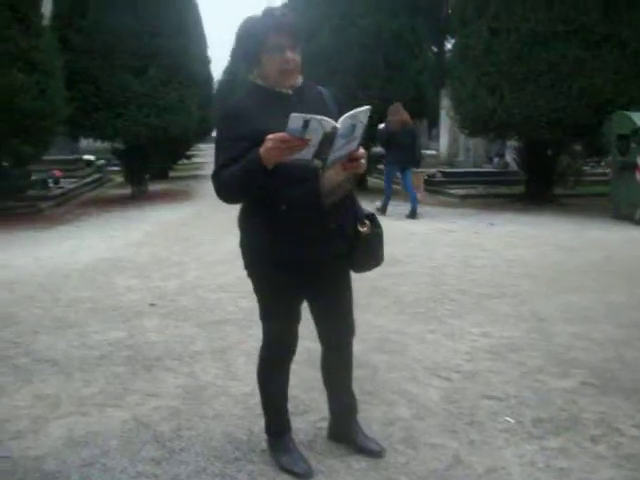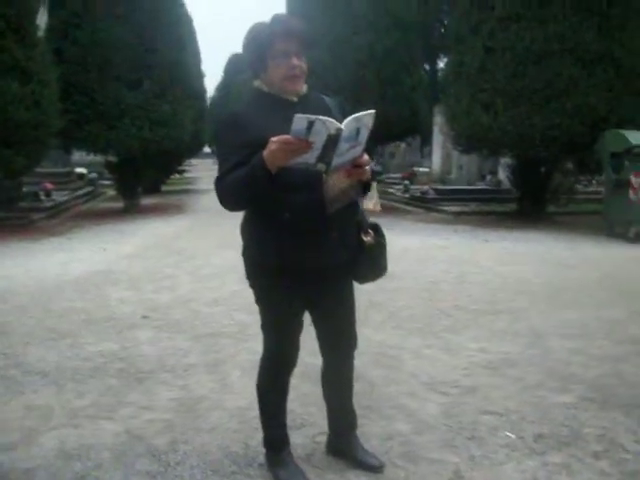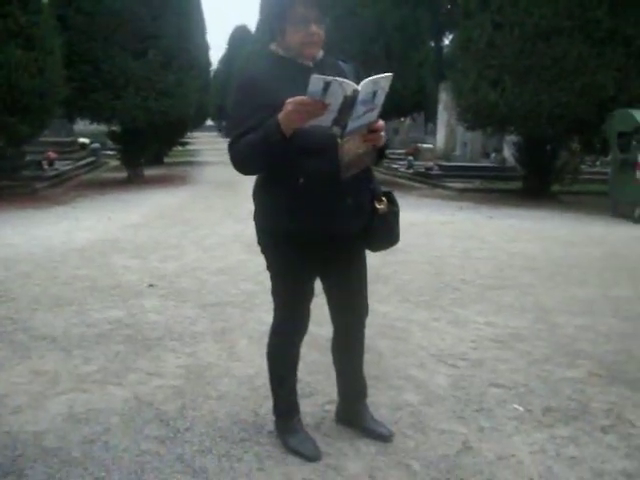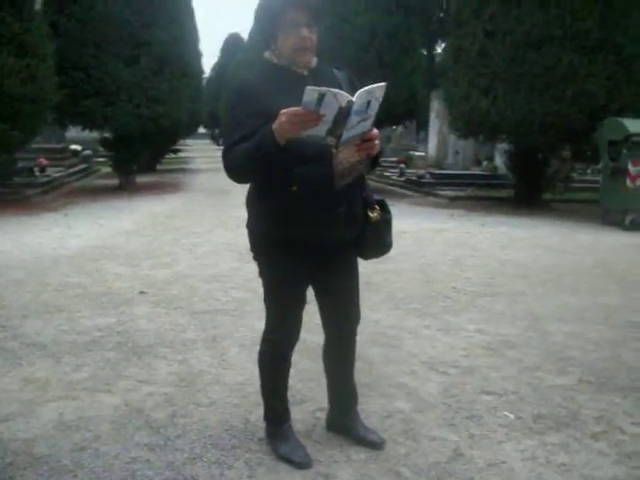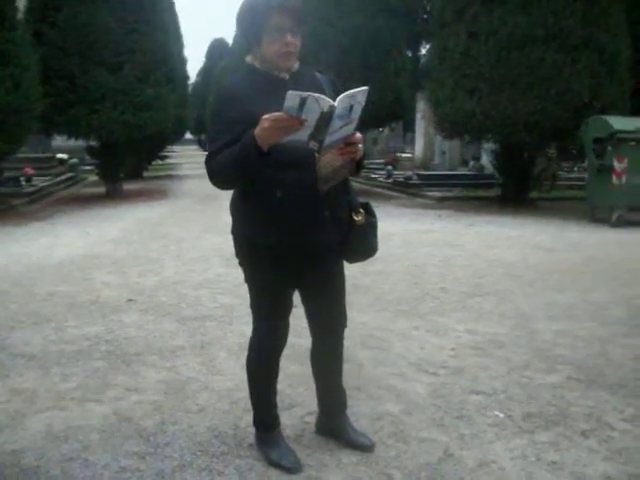
dt=1s
person 1, frame 1
left shoulder: (320, 97)
right shoulder: (240, 109)
left elbow: (342, 155)
right elbow: (226, 187)
left wrist: (355, 163)
right wrist: (263, 159)
left hip: (330, 244)
right hip: (276, 253)
left knee: (339, 337)
right knee: (279, 344)
left ankle: (344, 422)
right ankle: (279, 436)
person 1, frame 2
left shoulder: (325, 107)
right shoulder: (243, 117)
left elbow: (349, 169)
right elbow: (229, 194)
left wrist: (360, 171)
right wrist: (267, 163)
left hip: (332, 255)
right hip: (278, 263)
left knee: (341, 349)
right knee: (280, 355)
left ankle: (342, 435)
person 1, frame 3
left shoulder: (339, 71)
right shoulder: (257, 77)
left elbow: (361, 136)
right elbow: (243, 157)
left wrist: (376, 137)
right wrist: (282, 125)
left hip: (346, 222)
right hip: (290, 227)
left knee: (352, 317)
right knee: (291, 321)
left ankle: (352, 405)
right ankle: (287, 418)
person 1, frame 4
left shoulder: (333, 79)
right shoulder: (251, 84)
left elbow: (354, 146)
right elbow: (237, 165)
left wrist: (369, 146)
right wrist: (277, 135)
left hip: (338, 230)
right hip: (283, 236)
left knee: (344, 325)
right knee: (282, 330)
left ankle: (343, 413)
right ankle: (277, 426)
person 1, frame 5
left shoulder: (314, 82)
right shoulder: (234, 89)
left elbow: (338, 152)
right elbow: (220, 172)
left wrist: (352, 150)
right wrist: (259, 140)
left hip: (323, 235)
right hip: (268, 241)
left knee: (330, 329)
right knee: (270, 334)
left ankle: (333, 417)
right ankle: (267, 431)
